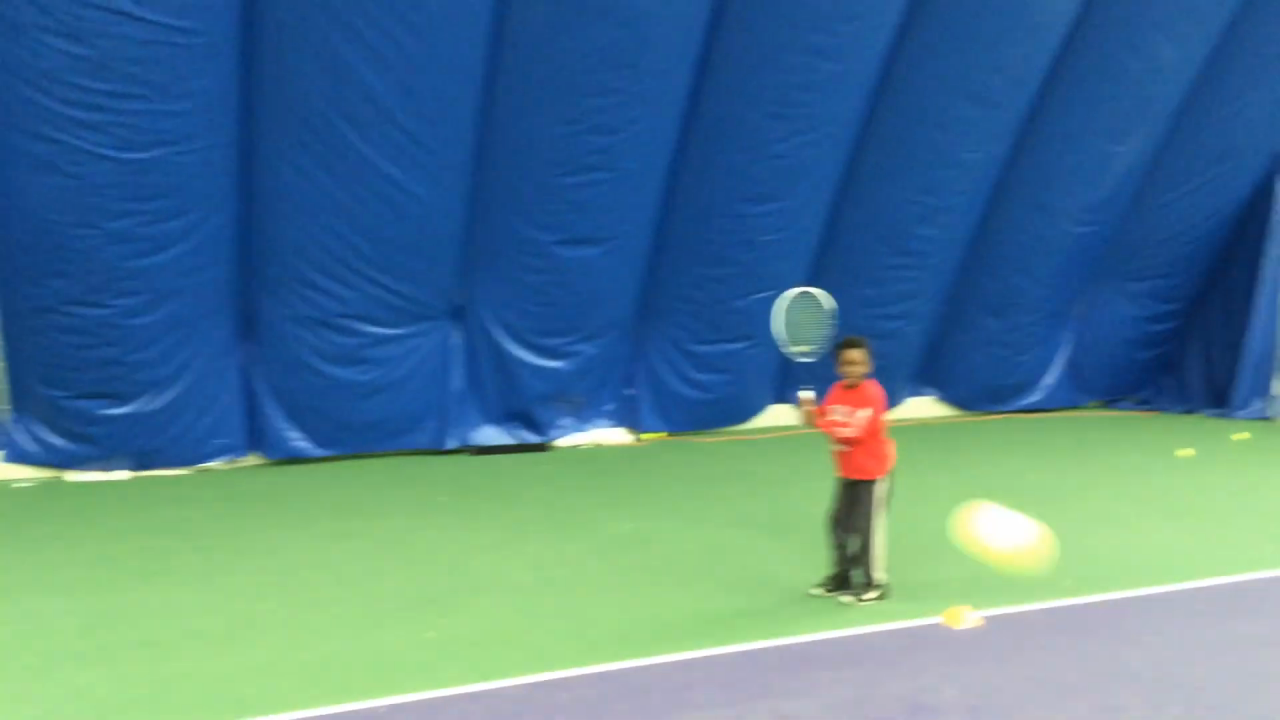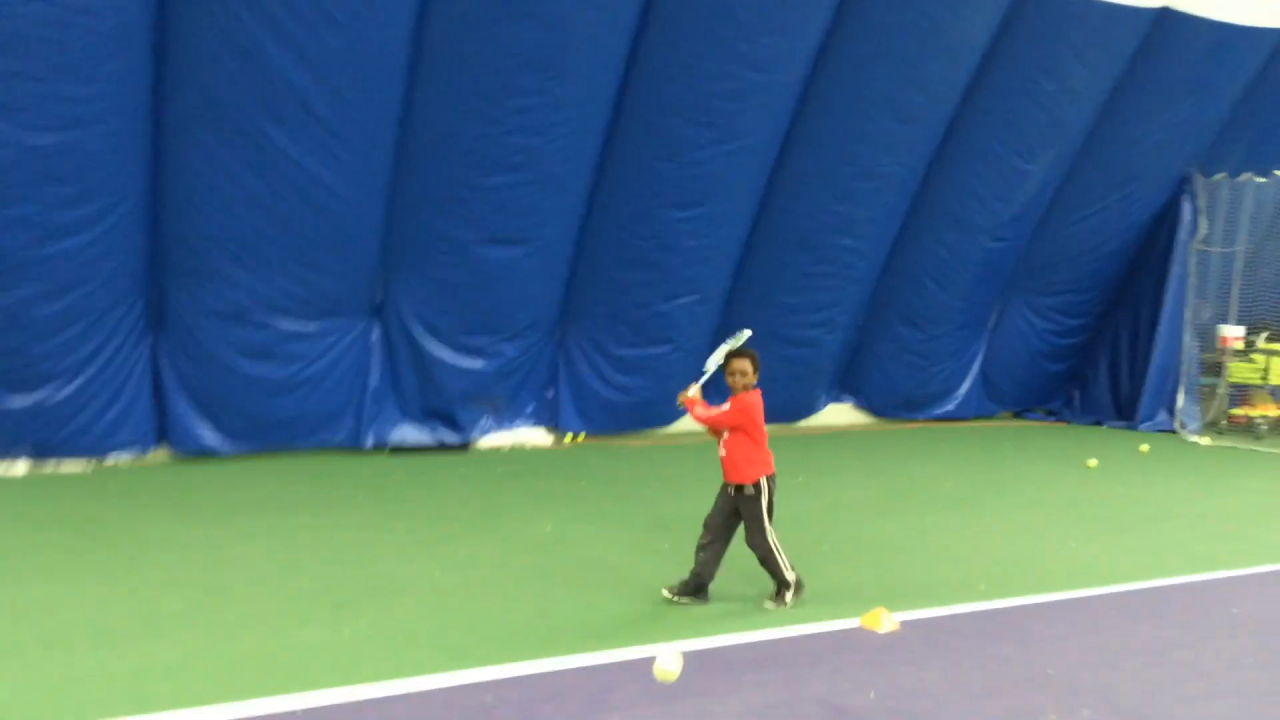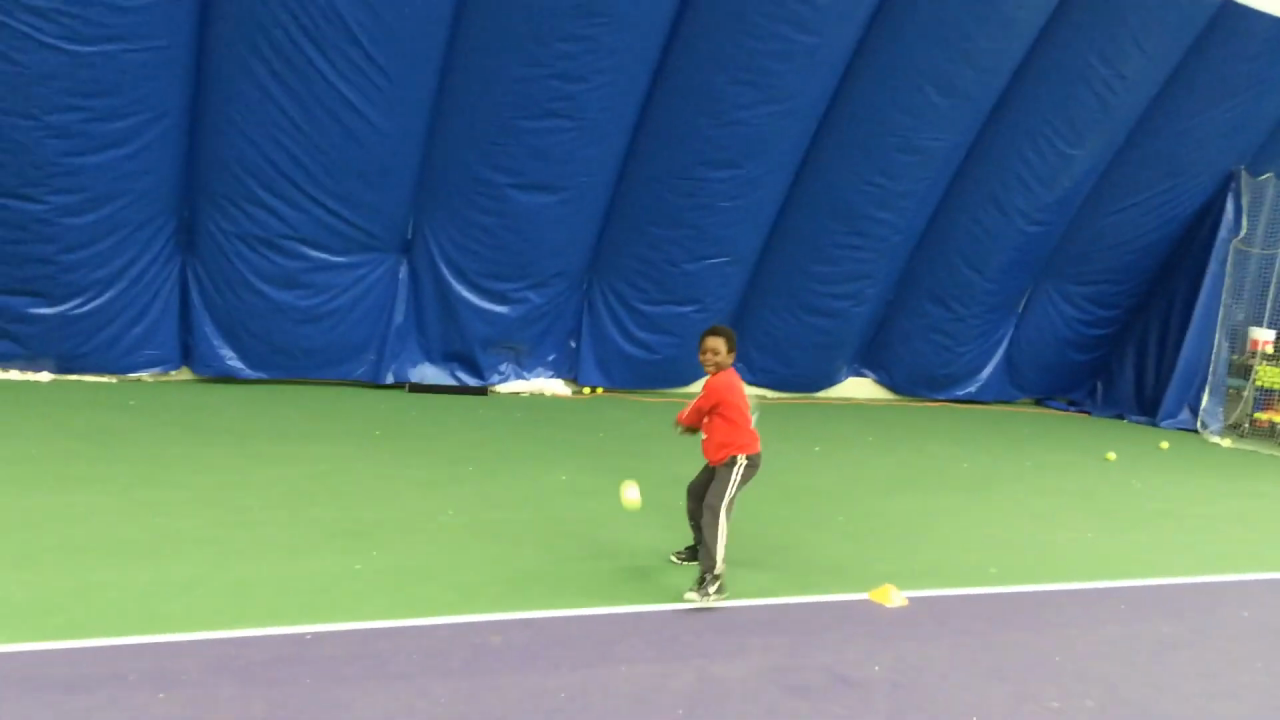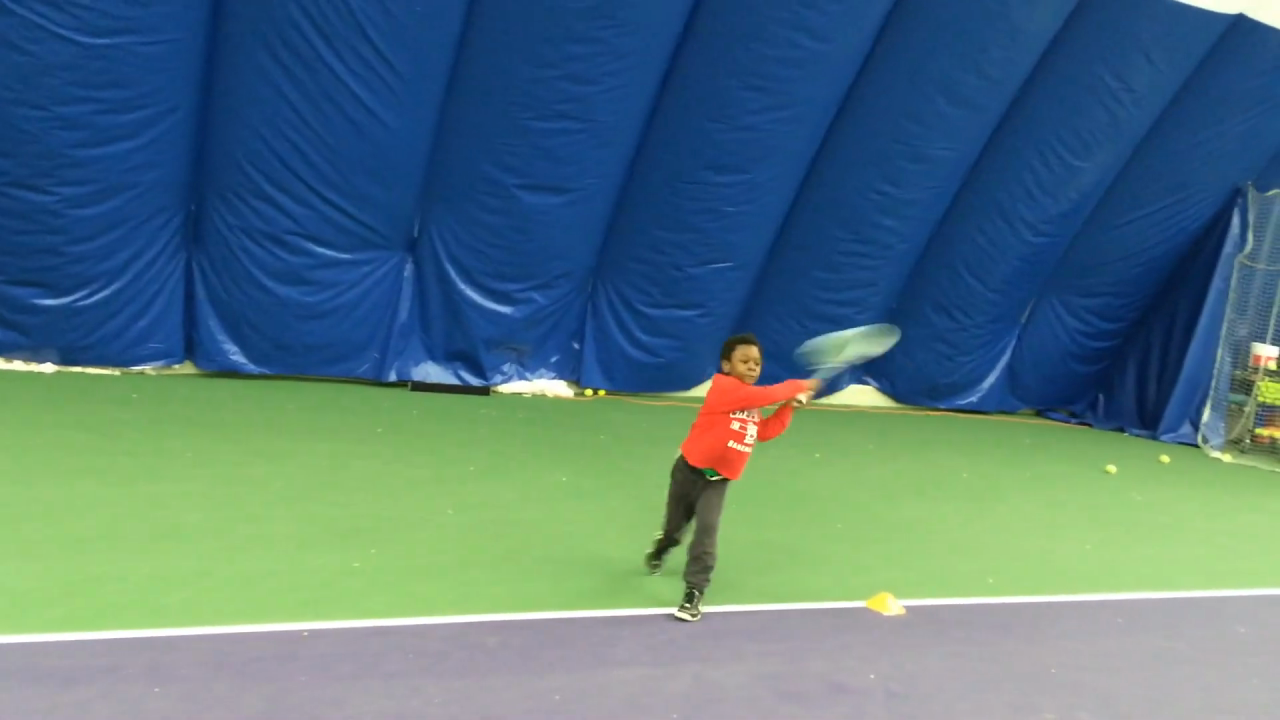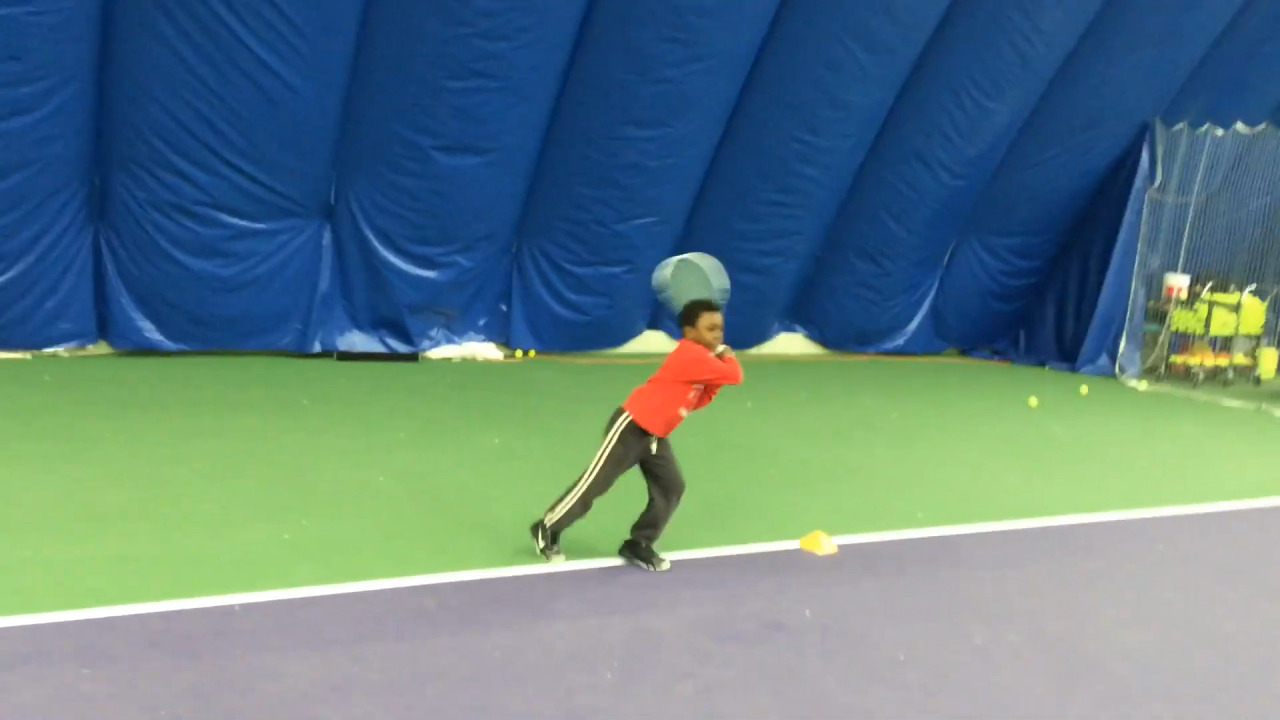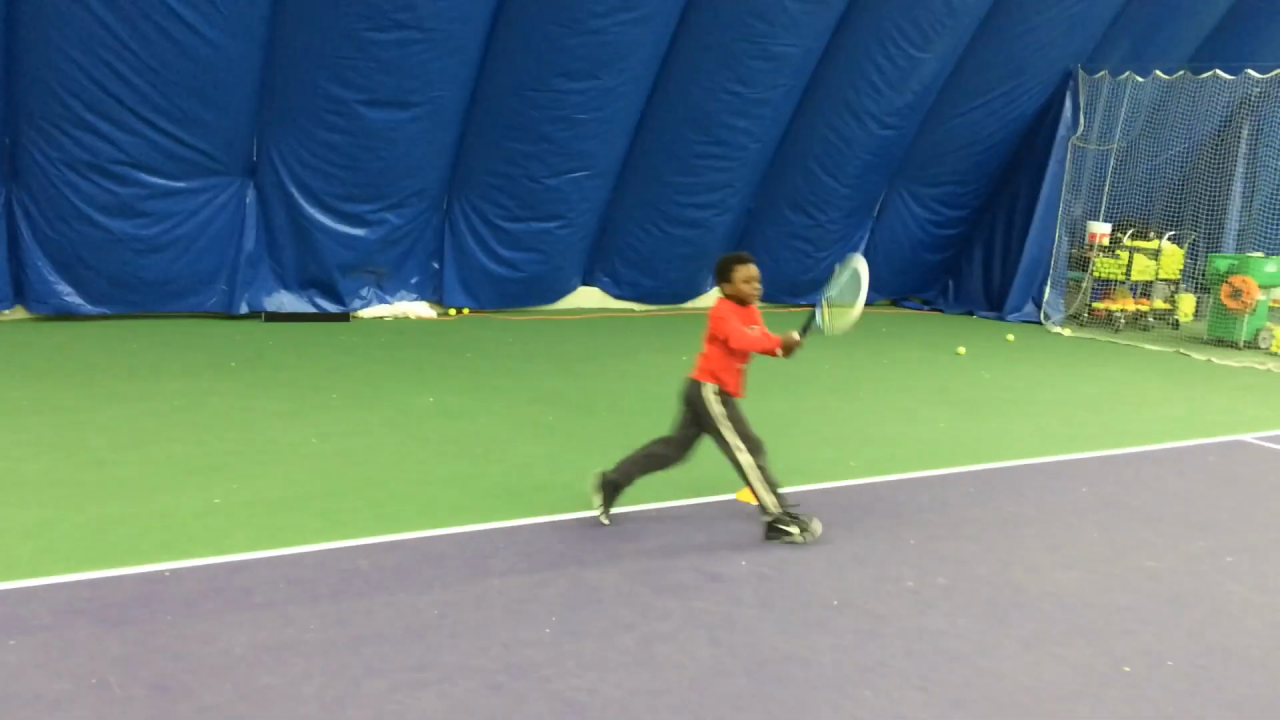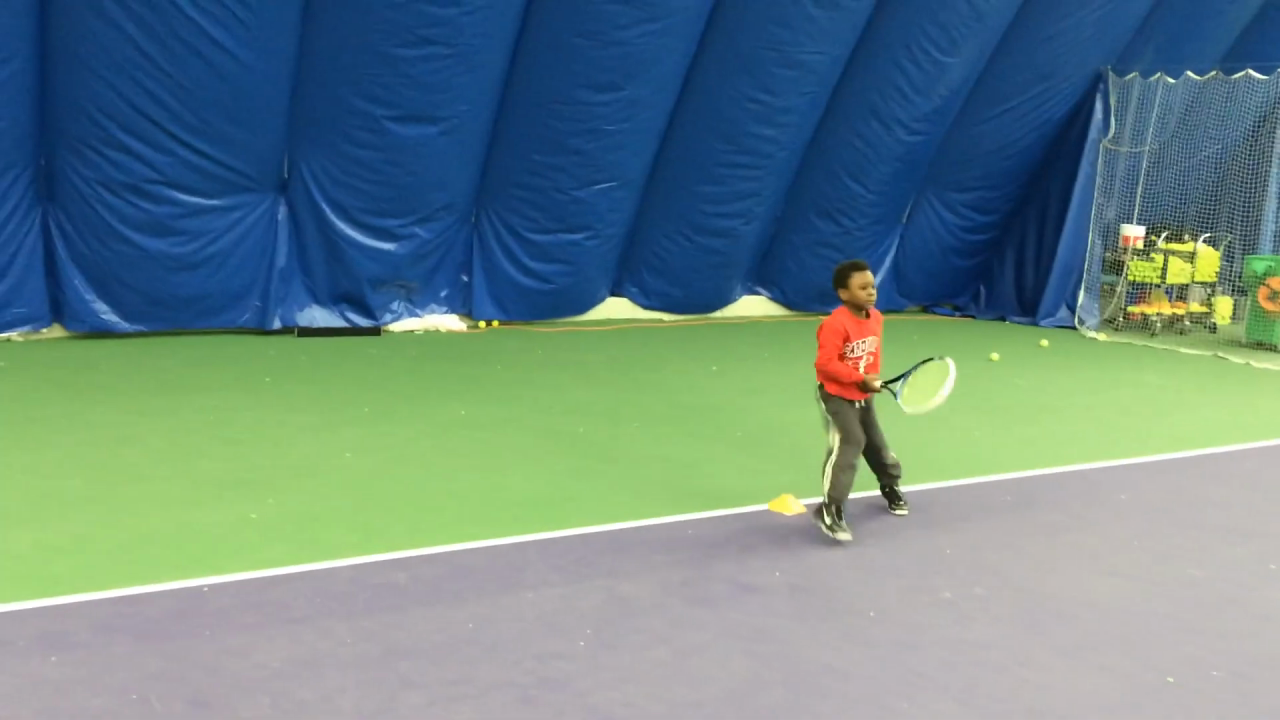
dt=0.4s
person 1, frame 1
left shoulder: (872, 395)
right shoulder: (836, 391)
left elbow: (854, 432)
right elbow: (829, 420)
left wrist: (818, 421)
right wrist: (812, 411)
left hip: (873, 473)
right hip: (848, 472)
left knee: (868, 527)
right knee: (840, 520)
left ankle: (874, 583)
right ankle: (842, 577)
person 1, frame 2
left shoulder: (747, 403)
right shoulder: (736, 400)
left elbow: (711, 419)
right elbow: (718, 422)
left wrist: (690, 402)
right wrist: (698, 402)
left hip: (755, 482)
right hip: (735, 482)
left knee: (760, 537)
right knee: (714, 529)
left ankle: (789, 584)
right ankle: (696, 585)
person 1, frame 3
left shoulder: (720, 384)
right shoulder: (721, 381)
left elbow: (692, 415)
left wrist: (684, 421)
right wrist: (694, 423)
left hip: (739, 459)
right hip: (719, 457)
left knee: (714, 508)
right knee: (696, 494)
left ankle: (712, 579)
right ankle: (701, 547)
person 1, frame 4
left shoulder: (755, 401)
right shoulder: (721, 386)
left elbow: (768, 433)
right elbow: (762, 395)
left wrist: (790, 403)
right wrist: (798, 388)
left hip: (720, 476)
right hip: (691, 467)
left knee: (707, 530)
right knee: (676, 521)
left ankle: (694, 591)
right ankle: (662, 546)
person 1, frame 5
left shoulder: (700, 360)
right shoulder: (693, 355)
left elbow: (696, 400)
right elbow: (733, 375)
left wrist: (719, 364)
right wrist: (729, 359)
left hip: (655, 435)
right hip: (632, 426)
left knee: (671, 489)
right knee: (595, 482)
left ankle: (639, 546)
right ankle: (547, 529)
person 1, frame 6
left shoulder: (751, 312)
right shoulder: (722, 313)
left elbow: (764, 340)
right elbow: (740, 341)
left wrist: (784, 344)
right wrist: (780, 342)
left hip: (717, 393)
right hip: (710, 391)
left knee: (675, 445)
right knee: (750, 450)
left ankle: (610, 482)
right ankle: (778, 518)
person 1, frame 7
left shoulder: (875, 318)
right shoulder: (833, 323)
right elbow: (826, 363)
left wrist: (872, 377)
right wrist: (862, 379)
left hip: (861, 394)
right hip: (835, 393)
left knee: (875, 444)
right knee: (849, 443)
left ankle: (890, 488)
right ankle: (830, 509)
